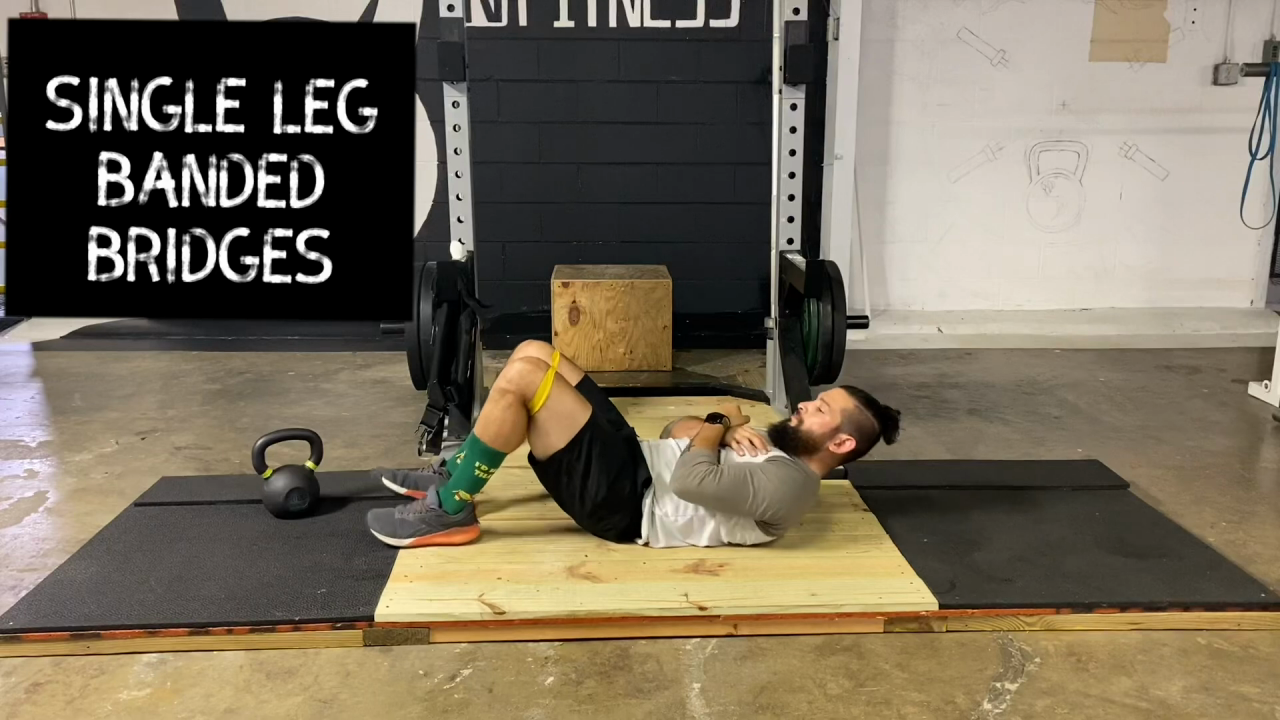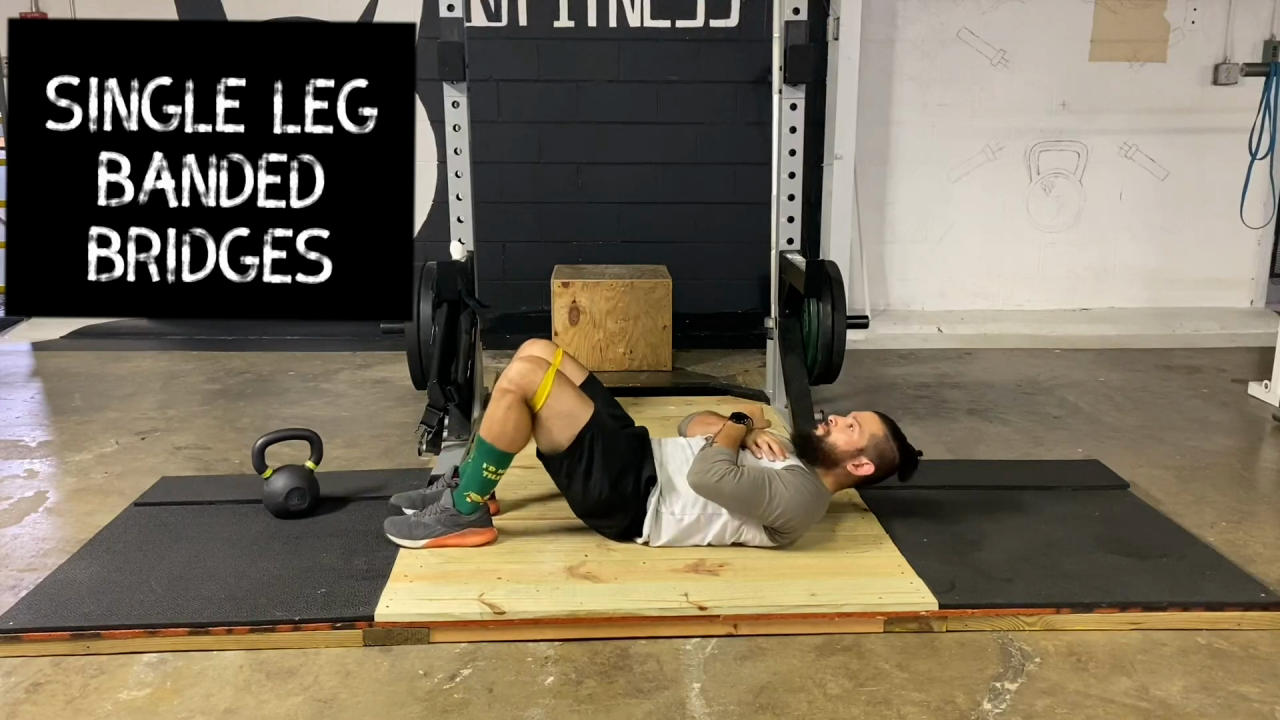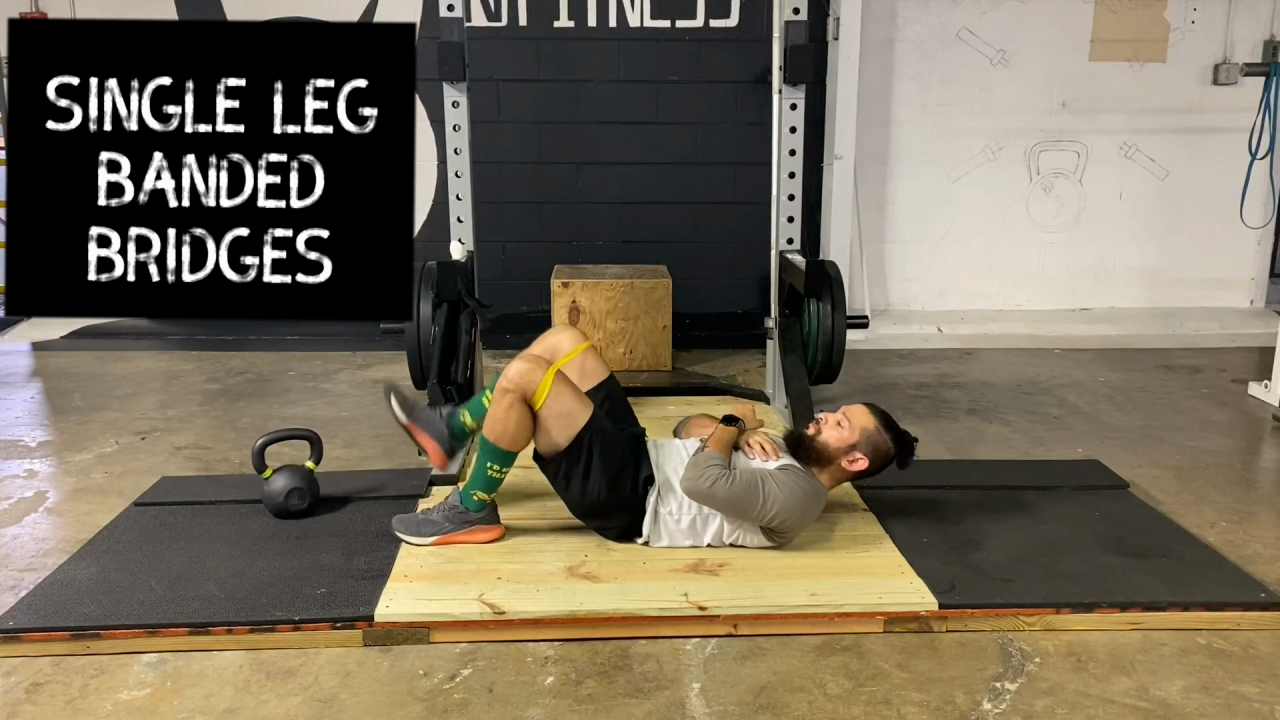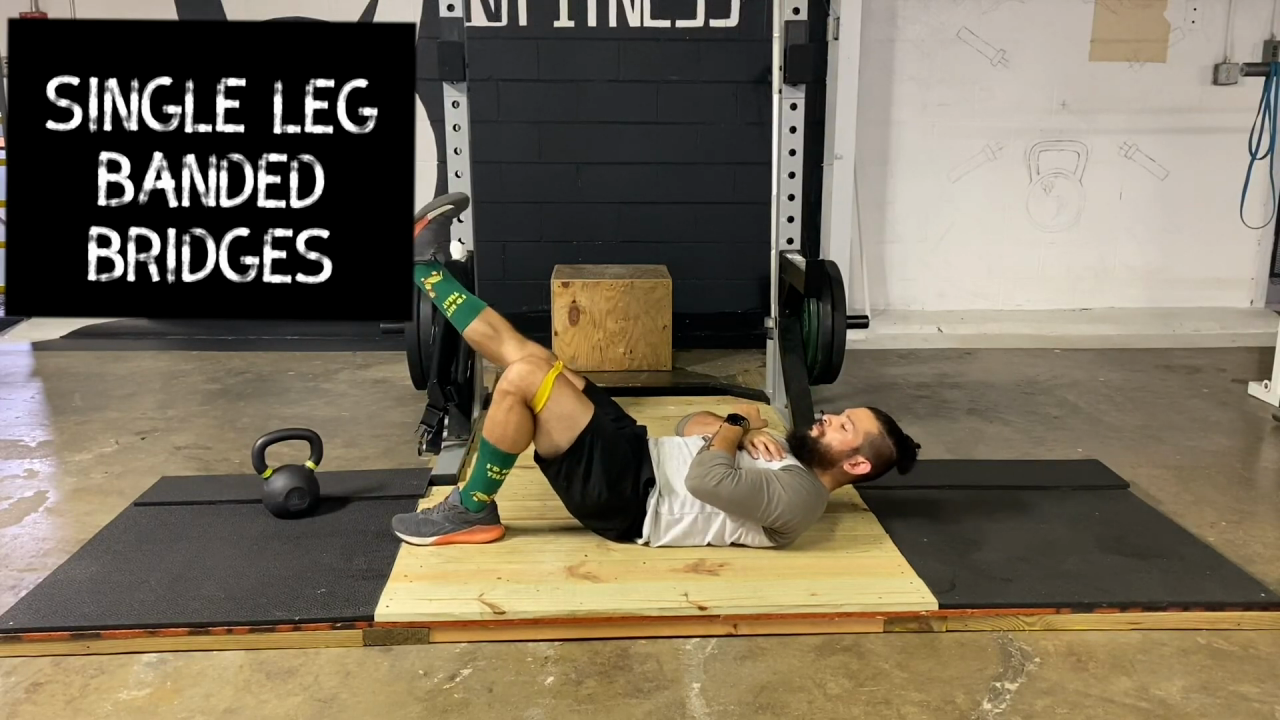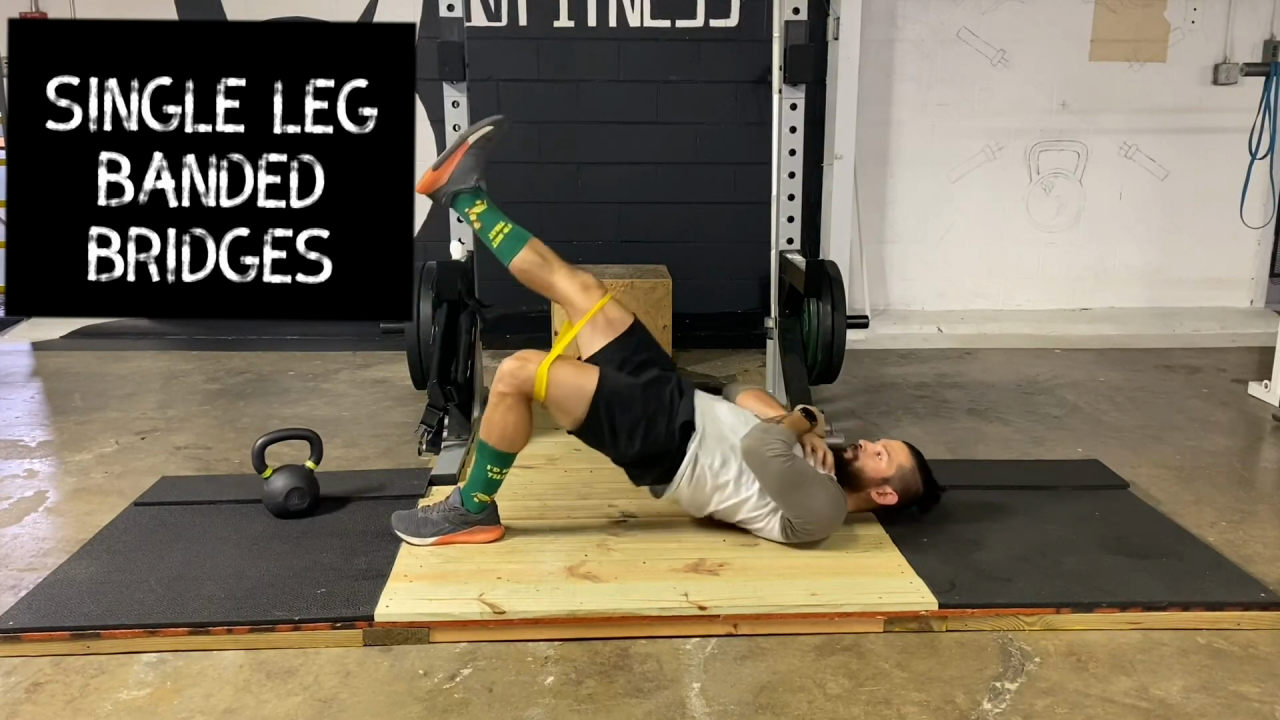
dt=1s
person 1, frame 1
left shoulder: (789, 486)
right shoulder: (775, 446)
left elbow: (691, 481)
right elbow: (676, 431)
left wrist: (721, 421)
right wrist: (731, 428)
left hip: (623, 500)
right hip: (632, 456)
left knee: (519, 379)
right knee: (534, 353)
left ankle: (451, 512)
right ankle: (454, 476)
person 1, frame 2
left shoulder: (799, 498)
right shoulder: (787, 455)
left elbow: (708, 476)
right elbow: (694, 425)
left wrist: (743, 422)
right wrist: (749, 430)
left hip: (628, 497)
right hip: (637, 453)
left knee: (521, 377)
right knee: (536, 352)
left ankle: (464, 513)
right ankle: (468, 482)
person 1, frame 3
left shoulder: (795, 496)
right shoulder: (786, 454)
left elbow: (701, 481)
right elbow: (688, 429)
left wrist: (735, 426)
right wrist: (741, 431)
left hip: (624, 498)
right hip: (638, 456)
left knee: (521, 375)
right knee: (561, 341)
left ankle: (472, 510)
right ankle: (449, 430)
person 1, frame 4
left shoulder: (798, 497)
right shoulder: (785, 453)
left elbow: (704, 479)
right elbow: (690, 425)
left wrist: (738, 423)
right wrist: (743, 430)
left hip: (625, 498)
right hip: (638, 455)
left knee: (522, 377)
right knee: (522, 354)
left ankle: (472, 511)
right ankle: (429, 269)
person 1, frame 5
left shoulder: (819, 510)
right shoulder: (818, 466)
left elbow: (760, 448)
right elbow: (741, 394)
left wrist: (802, 423)
right wrist: (802, 425)
left hip: (664, 434)
right hip: (674, 403)
left knee: (517, 372)
right knee: (575, 286)
left ankle: (472, 511)
right ankle: (465, 194)
